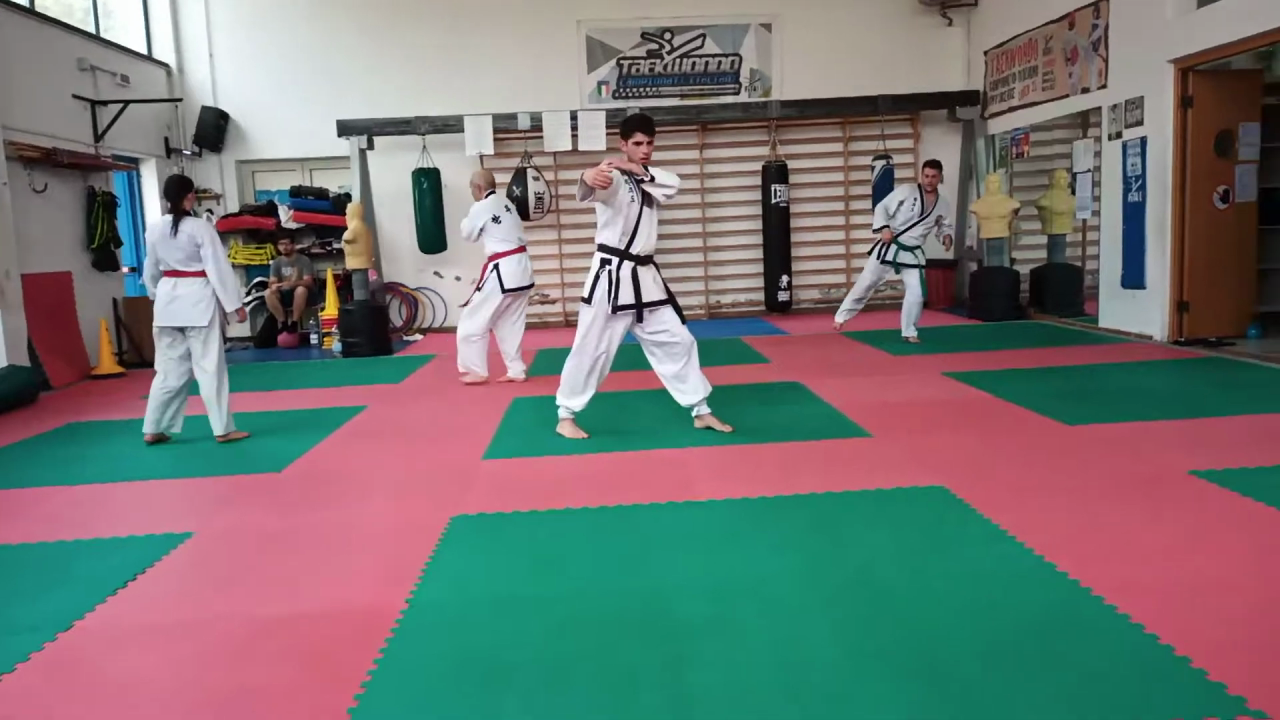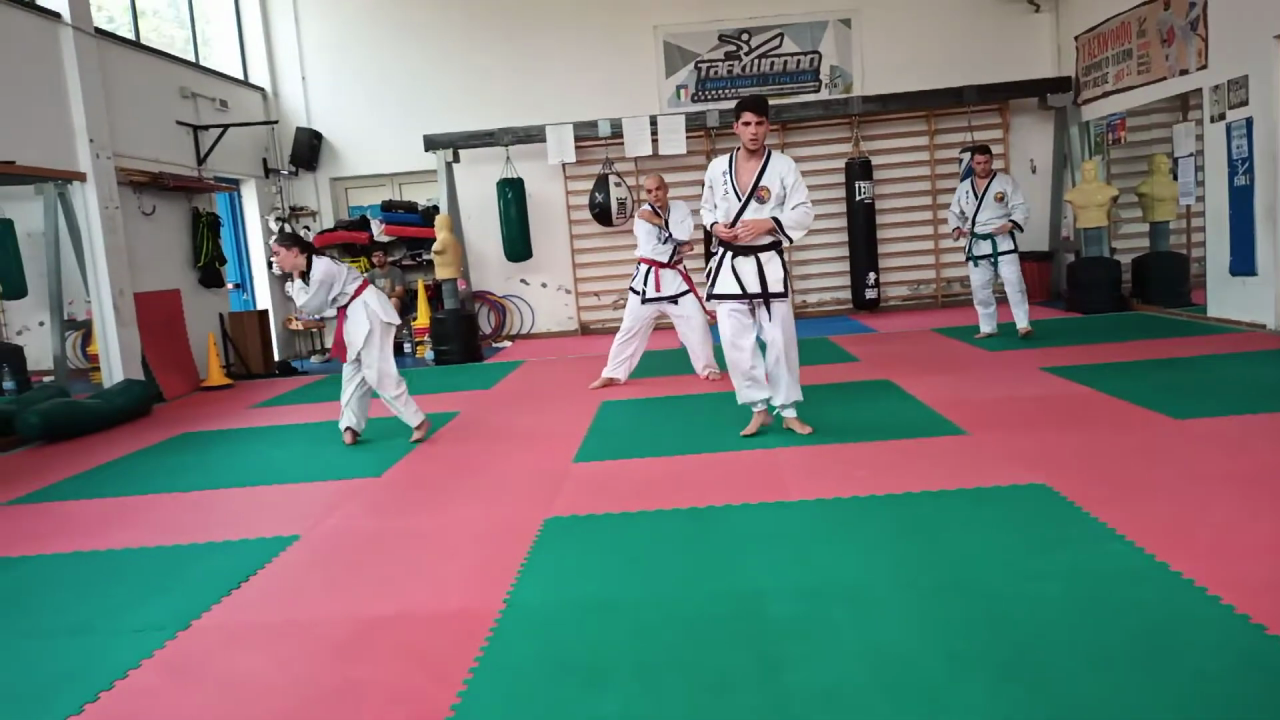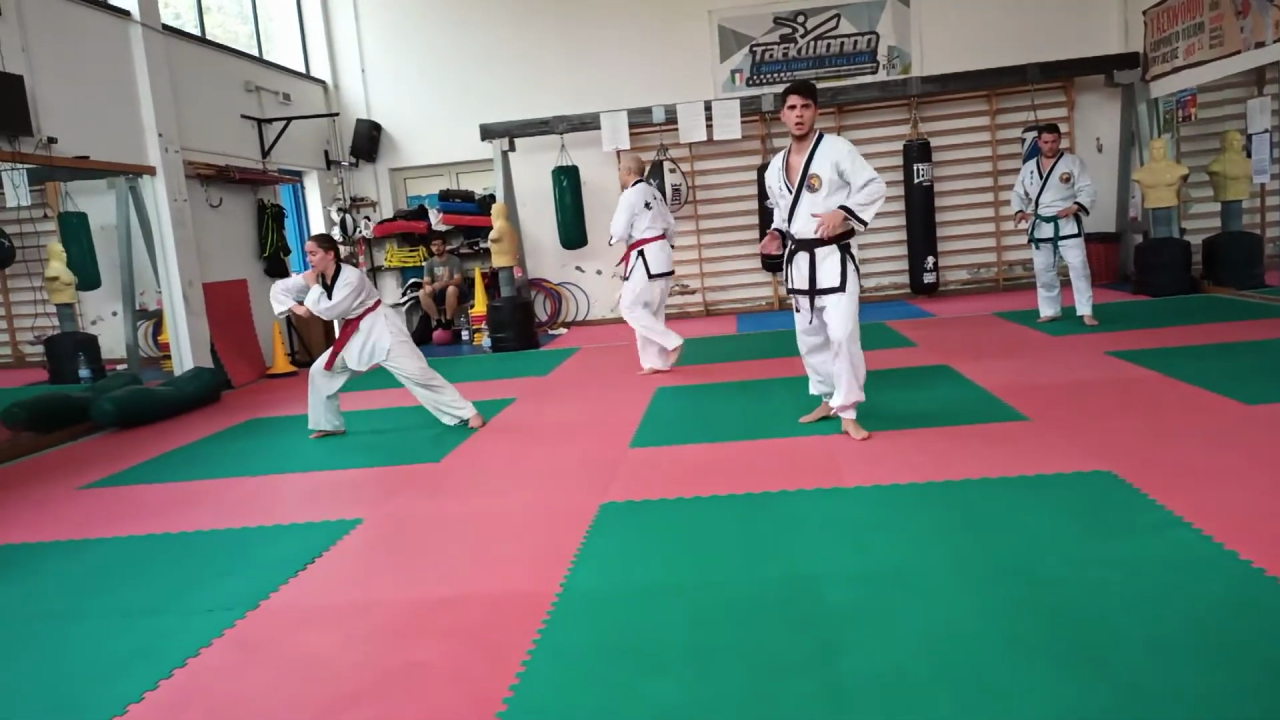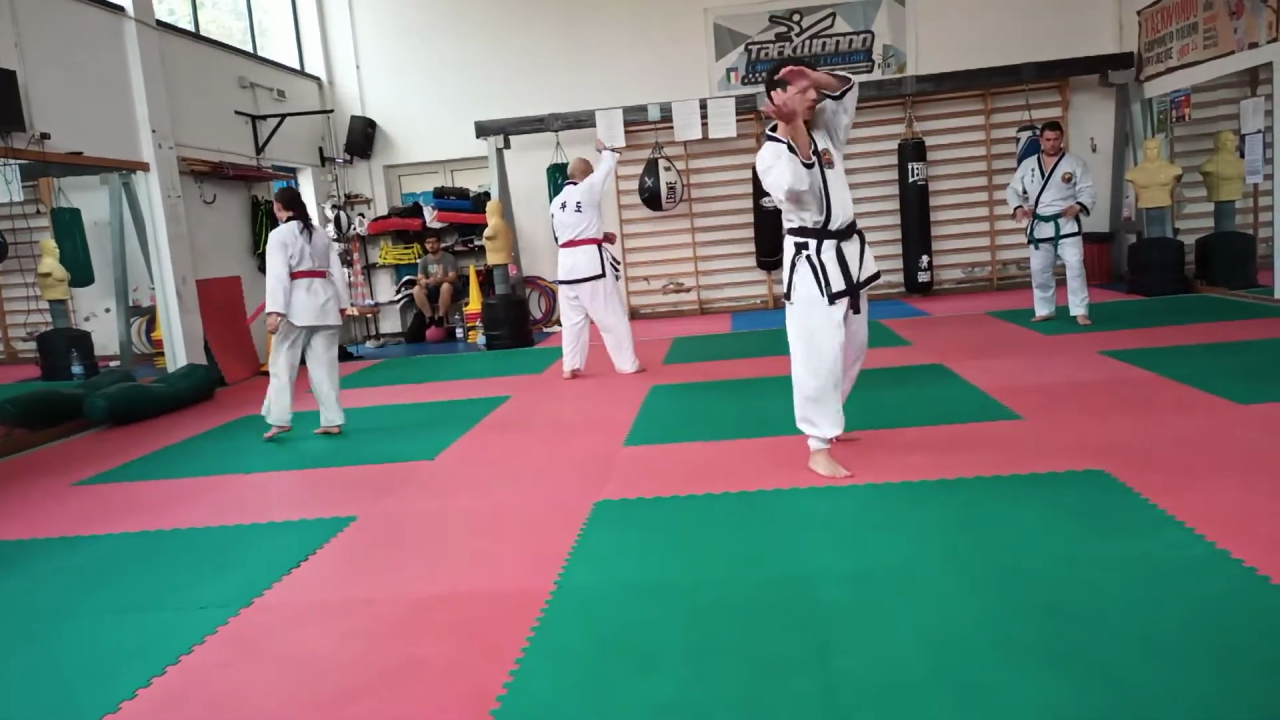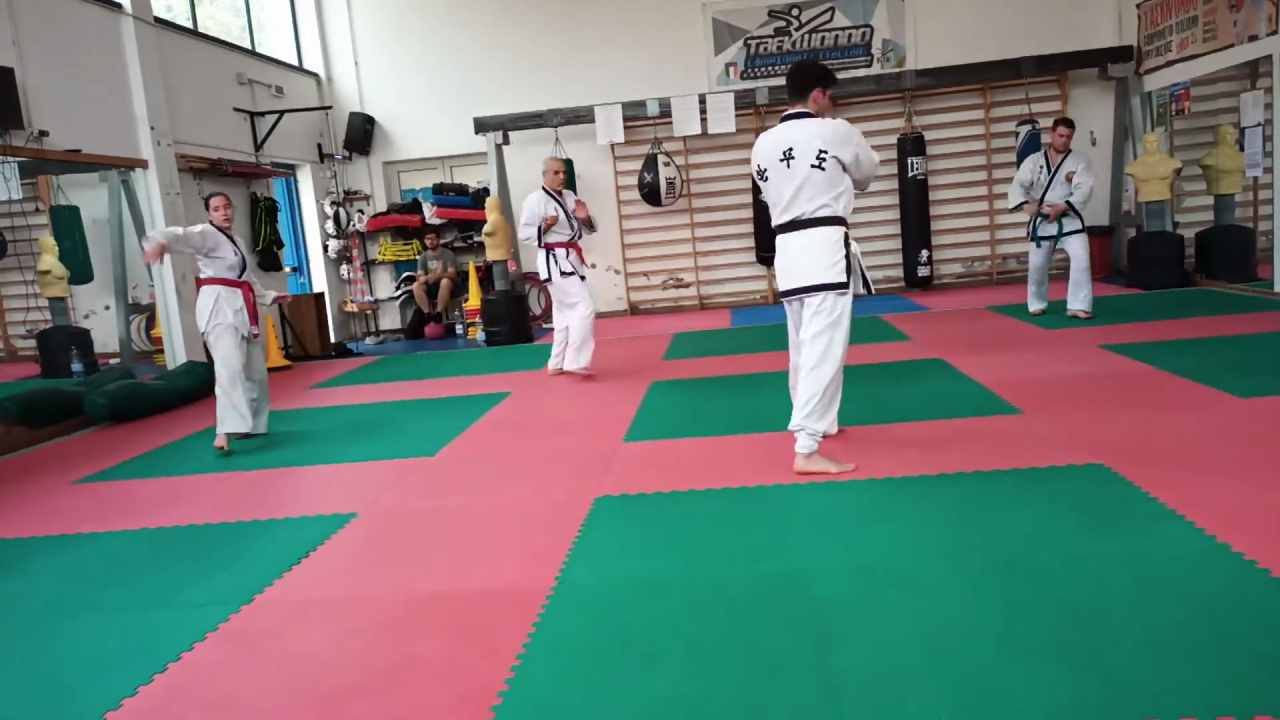
dt=1s
person 1, frame 1
left shoulder: (645, 178)
right shoulder: (611, 176)
left elbow: (672, 184)
right elbow: (590, 189)
left wrist: (636, 168)
right wrist: (587, 177)
left hip: (645, 275)
right hip: (612, 275)
left knee: (677, 341)
right knee: (591, 348)
left ankle: (701, 411)
right ankle: (566, 416)
person 1, frame 2
left shoulder: (783, 166)
right shoulder: (717, 167)
left elbow: (804, 213)
right elbow: (707, 208)
left wrist: (767, 224)
right wrist: (715, 227)
left hip: (767, 264)
right hip: (729, 265)
left knee: (781, 342)
right knee: (737, 345)
left ankle: (788, 411)
right ankle: (759, 410)
person 1, frame 3
left shoulder: (837, 148)
right shoulder: (776, 166)
left elbow: (875, 187)
left wrist: (842, 213)
right wrist: (777, 234)
left hip: (833, 258)
right hip: (799, 260)
left knee: (842, 333)
right knee: (809, 337)
left ankle: (848, 412)
right ankle: (828, 399)
person 1, frame 4
left shoulder: (819, 128)
right shoulder: (770, 157)
left elbow: (847, 92)
right elbow: (794, 186)
left wrist: (817, 80)
right wrist: (795, 129)
left hip: (843, 251)
right hip: (809, 259)
left knee: (851, 347)
right knee: (817, 353)
left ankle: (827, 423)
right ankle: (818, 448)
person 1, frame 5
left shoulder: (763, 143)
right shoulder: (835, 130)
right elbow: (867, 169)
left hip: (789, 248)
right hip: (824, 247)
left knee: (806, 344)
right knee: (824, 349)
left ankle: (813, 422)
right ankle: (807, 450)
person 2, frame 1
left shoulder: (153, 230)
right shoulder: (202, 228)
left elbow: (150, 271)
right elbow: (218, 268)
right wrist: (235, 304)
left hip: (167, 302)
right hip: (198, 300)
left knee: (169, 369)
right knee: (209, 366)
left ankle: (153, 429)
right ankle: (222, 429)
person 2, frame 2
left shoulder: (320, 269)
right shoulder: (307, 272)
left elbow: (311, 307)
left wrist: (297, 283)
left hip: (368, 311)
right hip: (355, 319)
left knee: (378, 374)
right knee: (353, 374)
left ankle: (418, 420)
right ankle: (351, 426)
person 2, frame 3
left shoulder: (352, 277)
right shoulder: (314, 278)
left elbow: (330, 311)
right elbow: (278, 289)
left wrist: (314, 288)
right wrist: (295, 307)
left hip: (381, 329)
right hip: (354, 334)
left knee: (417, 373)
right knee: (320, 372)
left ankle: (467, 412)
right ankle: (329, 425)
person 2, frame 4
left shoulder: (279, 235)
right shoulder: (320, 234)
left elbow: (277, 275)
right elbow: (336, 270)
left wrist: (274, 311)
right wrist: (343, 303)
left hip: (297, 302)
right hip: (325, 297)
left knee: (283, 363)
right knee: (324, 366)
left ankle: (279, 419)
right ankle: (333, 421)
person 2, frame 5
left shoulder: (235, 242)
right shoulder: (207, 234)
right elbow: (179, 237)
left wrist: (269, 296)
right wrist: (159, 242)
left hip: (240, 309)
right hip: (218, 308)
left knee: (255, 371)
right knee: (230, 369)
left ankle: (247, 423)
right ankle: (225, 430)
person 3, frame 1
left shoulder: (483, 206)
right shoulder: (505, 205)
left elbow: (467, 233)
left hip: (502, 271)
right hip: (516, 267)
left knee: (473, 321)
right knee: (507, 324)
left ankle: (477, 370)
right ankle: (515, 371)
person 3, frame 2
left shoulder: (680, 208)
right shoulder: (642, 214)
left elbow: (685, 234)
right elbow: (648, 246)
left wrist: (657, 221)
right wrist: (677, 250)
left hip: (675, 276)
right hip: (648, 278)
left knee: (696, 323)
right knee: (631, 328)
left ankle: (708, 367)
right ankle: (612, 374)
person 3, frame 3
left shoulder: (630, 195)
right shoulder: (654, 193)
left elbow: (619, 233)
right elbow: (670, 226)
left wrist: (615, 239)
left hip: (646, 257)
right hip: (661, 253)
left knee: (631, 309)
right knee: (650, 312)
left ankle: (672, 343)
right ankle: (656, 362)
person 3, frame 4
left shoulder: (556, 202)
right shoulder: (586, 189)
right elbow: (604, 169)
right wrist: (604, 151)
left hip: (566, 262)
right hip: (590, 260)
left knee: (573, 319)
right knee: (612, 316)
left ankle: (571, 367)
right ankle: (627, 364)
person 3, frame 5
left shoulder: (568, 196)
right shoulder: (536, 199)
left elbow: (587, 228)
right elbow: (524, 232)
left wrist: (585, 218)
right wrist: (544, 226)
left hip: (569, 259)
right hip: (555, 261)
left knee: (566, 314)
right knee: (583, 309)
left ankle: (558, 363)
right ankle: (575, 361)
person 4, frame 1
left shoulder: (943, 205)
right shoulder: (905, 191)
left elbow: (946, 227)
right elbow: (882, 209)
left wrist: (947, 237)
right wrist: (884, 228)
left hip: (912, 253)
right hip: (888, 248)
left knee: (916, 294)
right knee: (866, 283)
left ankle: (909, 332)
right ankle: (843, 316)
person 4, frame 2
left shoulder: (1006, 181)
right shoulder: (963, 187)
left elbow: (1020, 208)
right elbow: (954, 212)
left wrist: (1010, 225)
right wrist: (957, 228)
left hip: (1002, 242)
right hip: (977, 244)
left knee: (1014, 281)
right knee: (980, 288)
left ankle: (1024, 324)
right ankle: (988, 327)
person 4, frame 3
left shoulder: (1073, 162)
right shoulder: (1028, 167)
left elbow: (1087, 191)
right elbow: (1018, 194)
left wrist: (1075, 207)
right wrist: (1019, 211)
left hip: (1067, 225)
right hip: (1040, 227)
left knee: (1078, 266)
right knee: (1043, 271)
left ankle: (1086, 312)
right ankle: (1050, 311)
person 4, frame 4
left shoulder: (1075, 163)
right shoulder: (1028, 165)
left elbow: (1088, 190)
right elbow: (1013, 190)
left wrist: (1079, 206)
right wrist: (1018, 208)
left hip: (1066, 224)
right hip: (1039, 226)
left knee: (1075, 266)
right knee: (1039, 271)
left ankle: (1080, 312)
right ankle: (1044, 311)
person 4, frame 5
left shoulder: (1079, 161)
right shoulder: (1034, 161)
left elbow: (1084, 188)
right elbow: (1017, 185)
left wrist: (1064, 207)
right wrist: (1024, 204)
left hip: (1069, 221)
right hip: (1041, 223)
left knee: (1081, 261)
right knee: (1037, 267)
left ankle: (1079, 306)
right ankle: (1037, 303)
